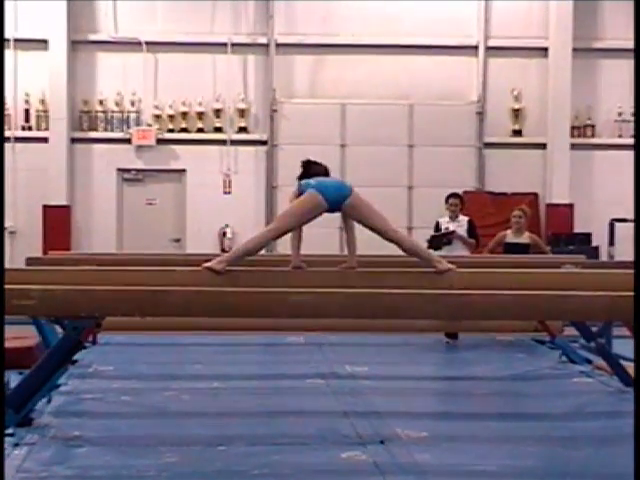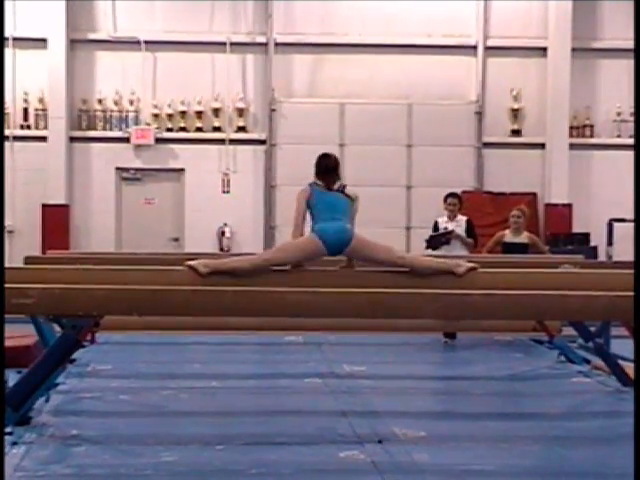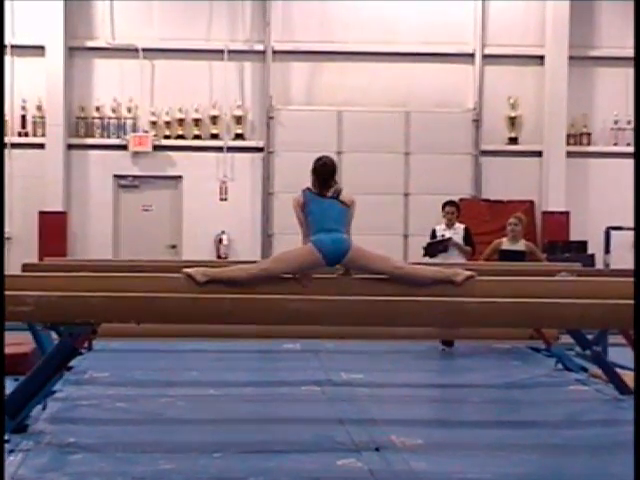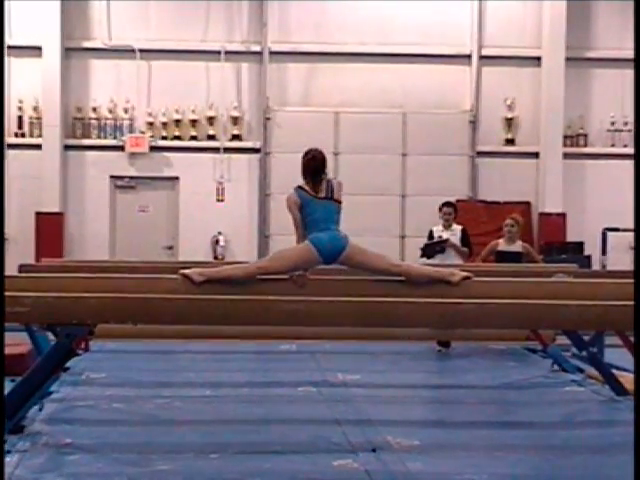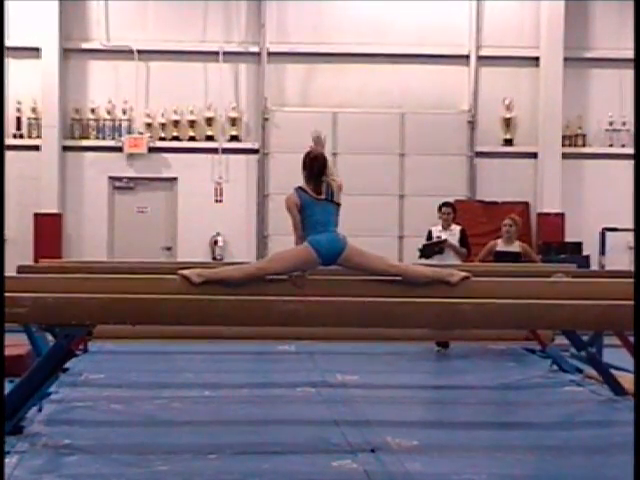
dt=0.4s
person 1, frame 1
left shoulder: (299, 189)
right shoulder: (337, 182)
left elbow: (295, 227)
right elbow: (349, 226)
left wrist: (296, 259)
right wrist: (352, 260)
left hip: (319, 196)
right hip: (344, 191)
left knee: (271, 231)
right knee: (393, 233)
left ankle: (223, 261)
right ankle: (437, 261)
person 1, frame 2
left shoulder: (306, 191)
right shoulder: (351, 194)
left elbow: (298, 225)
left wrist: (297, 257)
right wrist: (350, 258)
left hip: (321, 237)
right hip: (346, 237)
left knee: (264, 259)
right knee: (402, 259)
left ankle: (208, 265)
right ankle: (455, 265)
person 1, frame 3
left shoulder: (301, 198)
right shoulder: (347, 199)
left wrist: (304, 268)
right wrist: (346, 265)
left hip: (320, 247)
right hip: (343, 246)
left knee: (262, 269)
right knee: (399, 269)
left ankle: (205, 273)
right ankle: (454, 274)
person 1, frame 4
left shoulder: (294, 197)
right shoulder: (336, 187)
left elbow: (300, 234)
left wrist: (300, 266)
left hip: (316, 246)
right hip: (340, 243)
left knee: (259, 267)
right knee: (395, 267)
left ankle: (202, 274)
right ankle: (450, 274)
person 1, frame 5
left shoulder: (294, 197)
right shoulder: (336, 186)
left elbow: (299, 235)
left wrist: (299, 266)
right wrist: (321, 148)
left hip: (315, 248)
right hip: (338, 245)
left knee: (258, 270)
right knee: (394, 269)
left ankle: (201, 275)
right ankle: (449, 275)
person 2, frame 1
left shoulder: (468, 222)
right shoulder: (440, 223)
left elbow: (475, 244)
right elbow: (435, 246)
left wrist: (460, 237)
right wrist: (442, 240)
left ankle: (452, 332)
right ankle: (450, 332)
person 2, frame 2
left shoulder: (466, 221)
right shoulder: (438, 222)
left elbow: (473, 244)
right elbow: (433, 245)
left wrist: (458, 236)
left ankle: (450, 332)
right ankle: (448, 332)
person 2, frame 3
left shoulder: (464, 229)
right shoulder: (436, 230)
left elbow: (471, 252)
right elbow: (430, 253)
left wrist: (456, 244)
left ankle: (448, 339)
right ankle: (445, 339)
person 2, frame 4
left shoulder: (461, 230)
right shoulder: (433, 231)
left elbow: (468, 253)
right elbow: (427, 254)
left wrist: (454, 245)
right wrist: (435, 249)
left ankle: (444, 340)
right ankle: (442, 340)
person 2, frame 5
left shoulder: (460, 231)
right shoulder: (432, 231)
left elbow: (466, 254)
left wrist: (452, 246)
left ankle: (443, 340)
right ankle: (441, 340)
